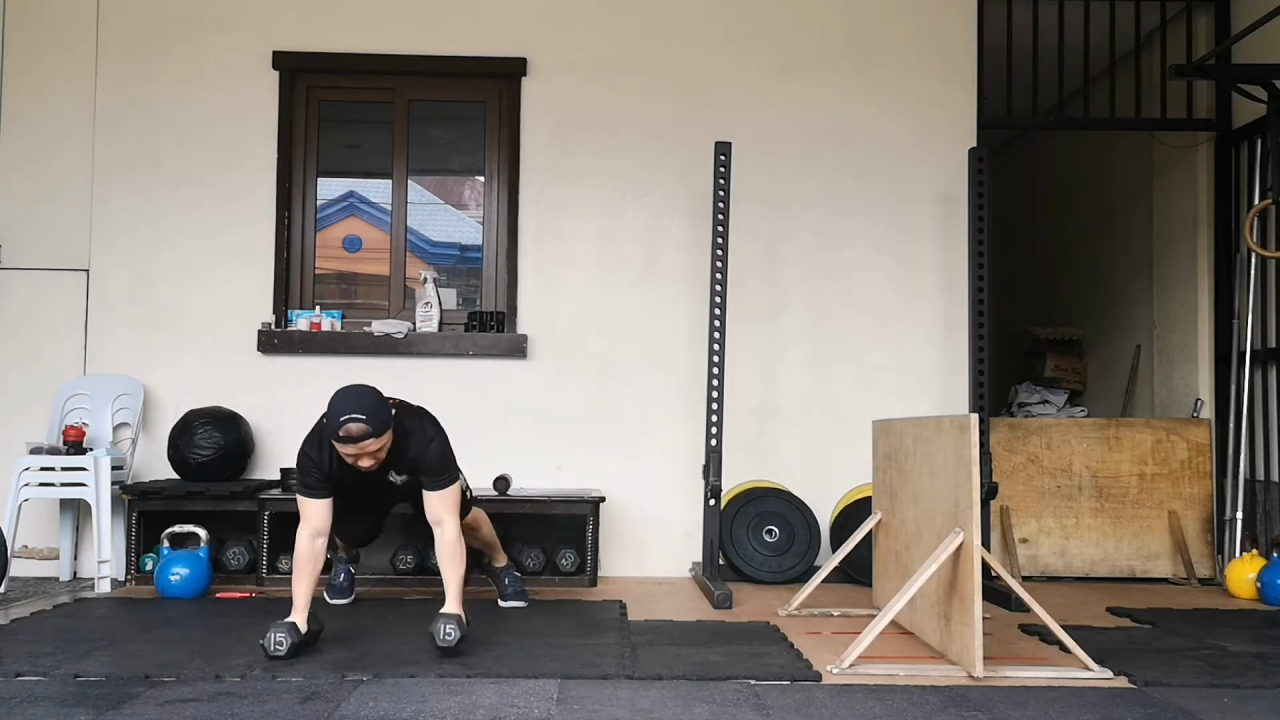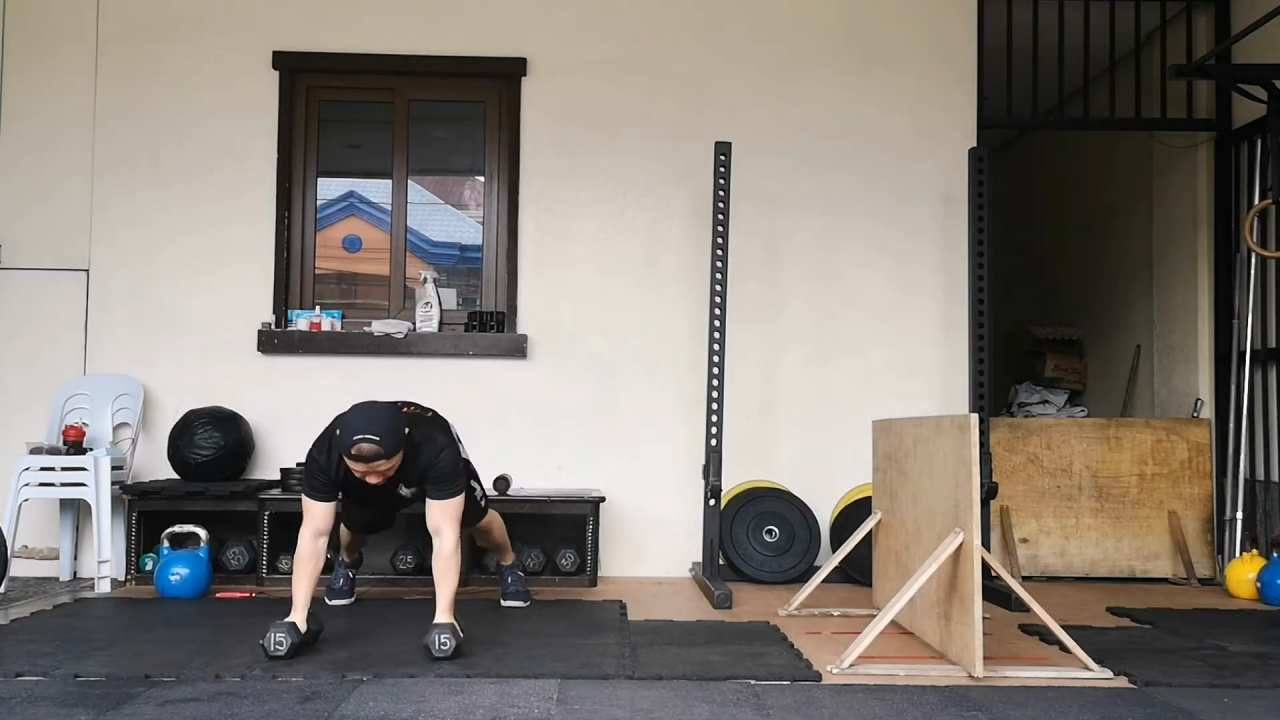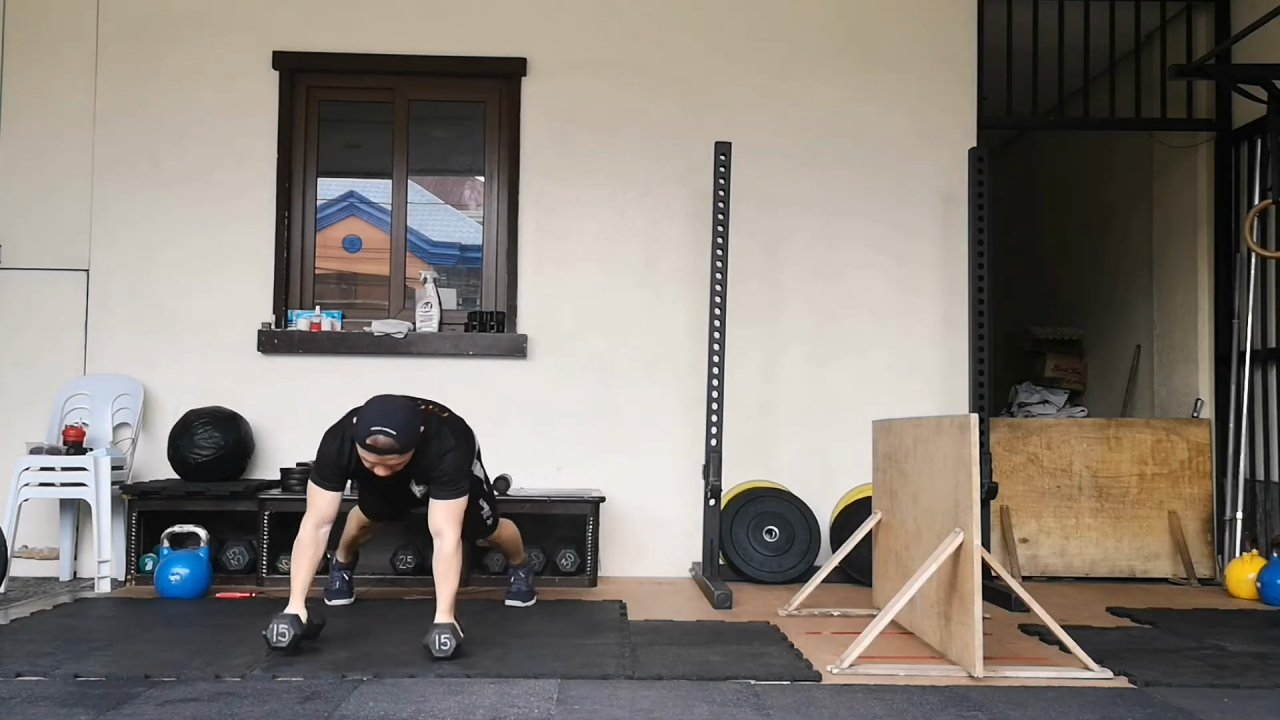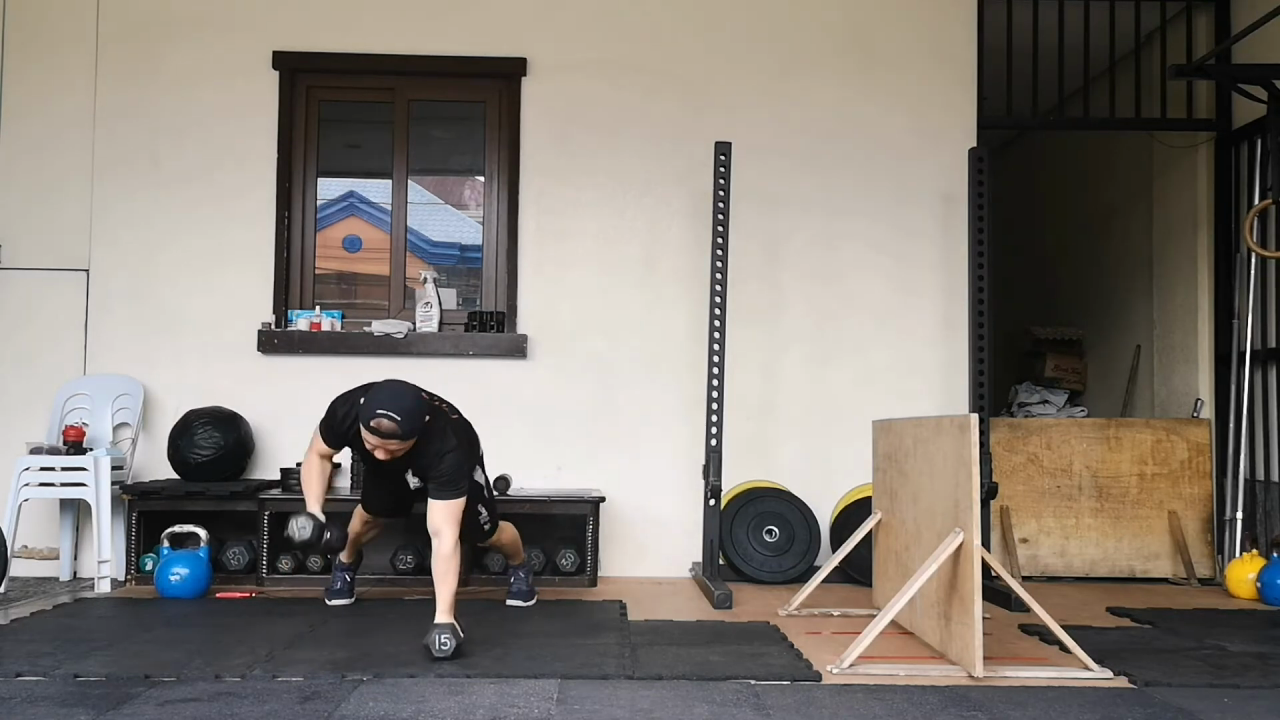
dt=0.2s
person 1, frame 1
left shoulder: (426, 438)
right shoulder: (316, 451)
left elbow: (445, 525)
right elbow: (313, 535)
left wrist: (453, 603)
right wrist: (298, 615)
left hip: (418, 473)
left knee: (465, 517)
left ankle: (500, 566)
right ankle: (345, 560)
person 1, frame 2
left shoulder: (438, 450)
right shoulder: (326, 453)
left elbow: (444, 536)
right elbow: (314, 534)
left wrist: (444, 615)
right wrist: (298, 614)
left hip: (432, 465)
left knee: (477, 518)
left ankle: (509, 566)
right ankle: (347, 562)
person 1, frame 3
left shoulder: (447, 449)
right shoulder: (340, 441)
left elbow: (446, 536)
right elbow: (318, 521)
left wrist: (445, 615)
right wrist: (296, 603)
left hip: (453, 469)
left knee: (485, 529)
left ankle: (519, 566)
right ankle: (342, 563)
person 1, frame 4
left shoulder: (450, 448)
right shoulder: (346, 411)
left elbow: (444, 535)
right elbow: (318, 456)
left wrist: (444, 615)
right wrist: (313, 512)
left hip: (449, 470)
left knee: (485, 533)
left ankle: (518, 566)
right ankle: (346, 563)
